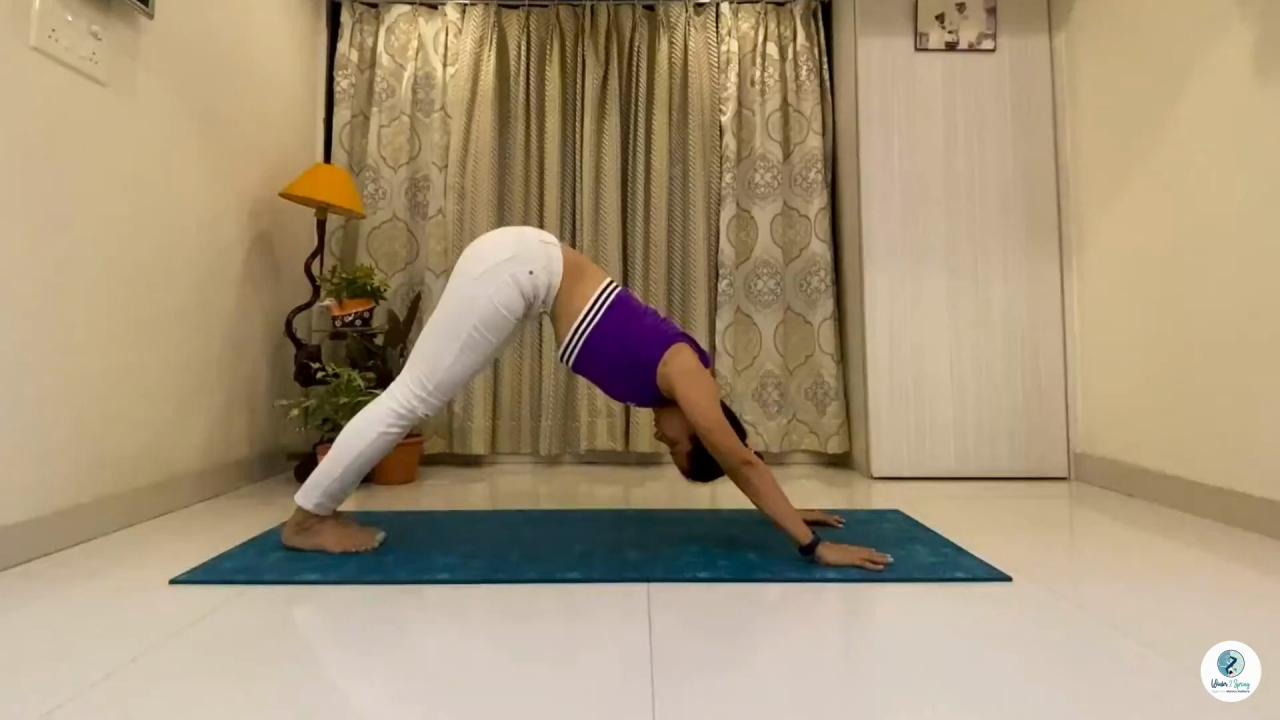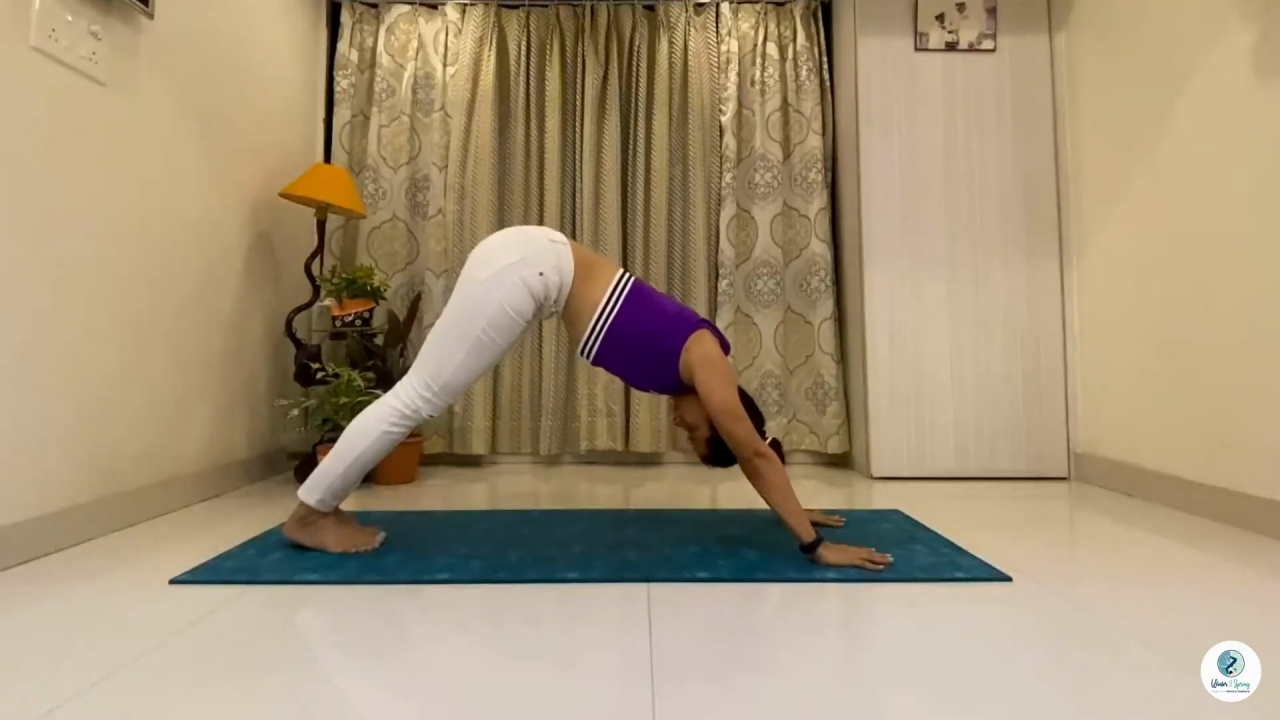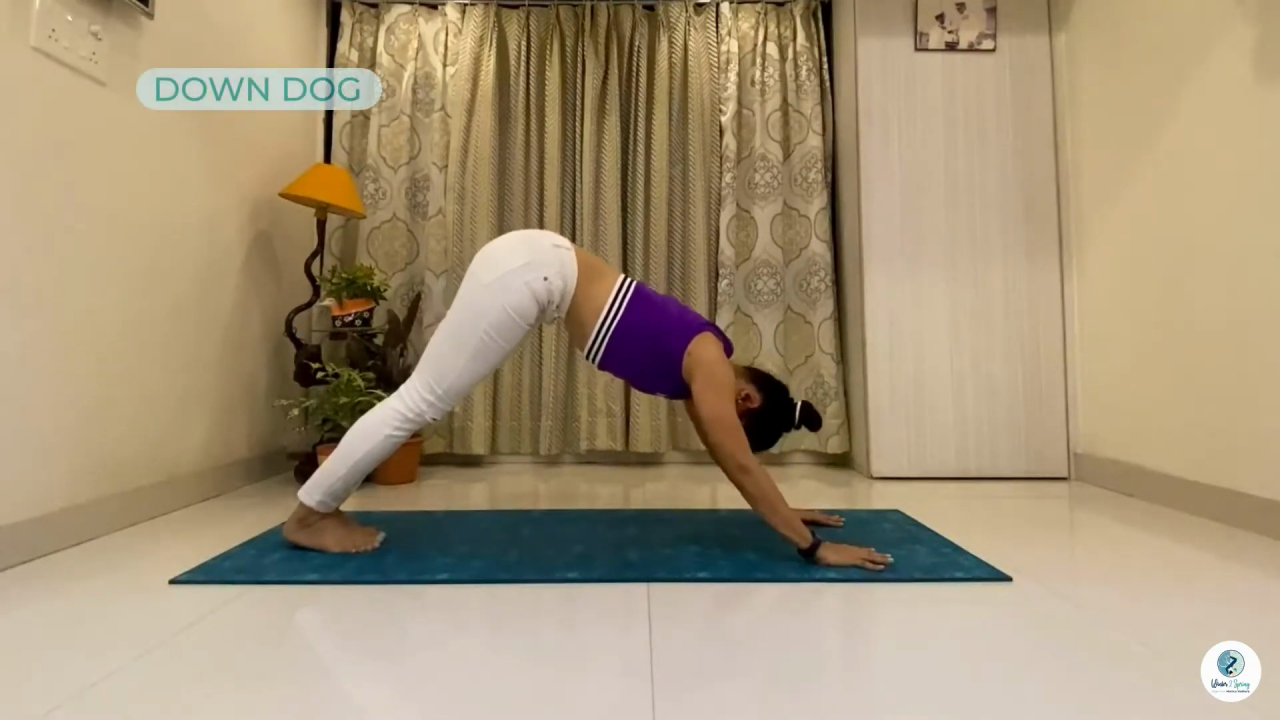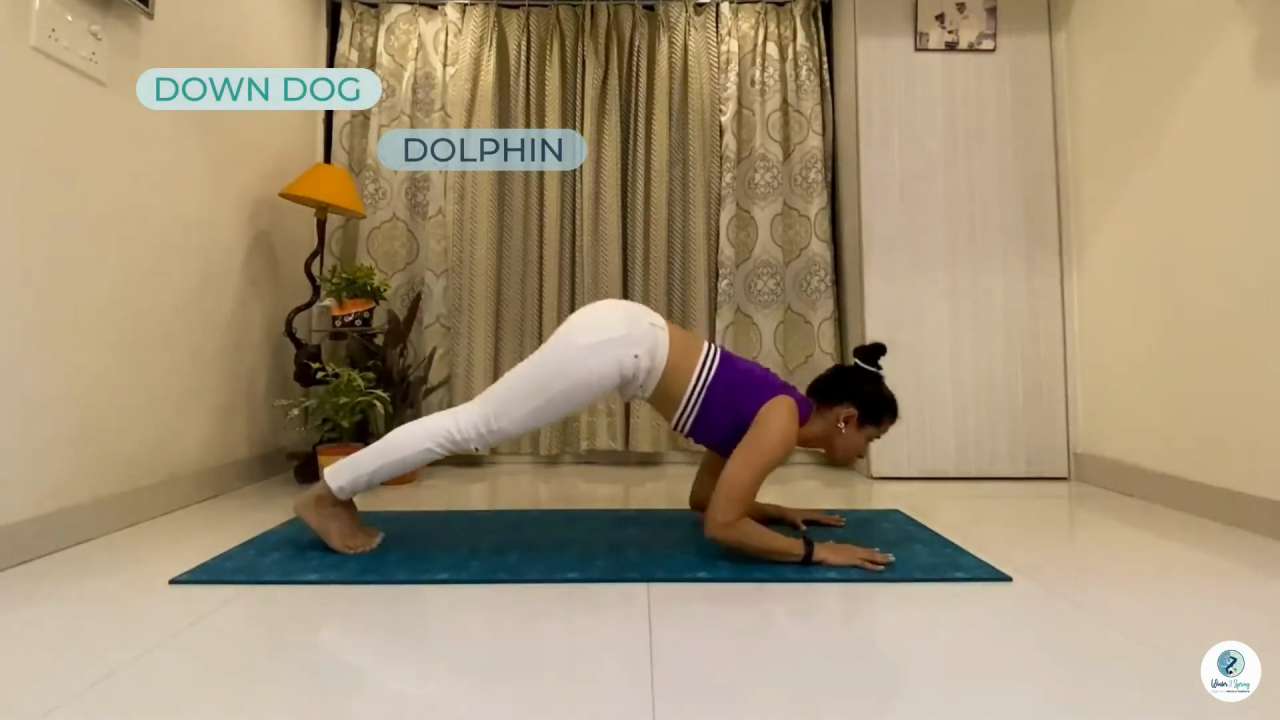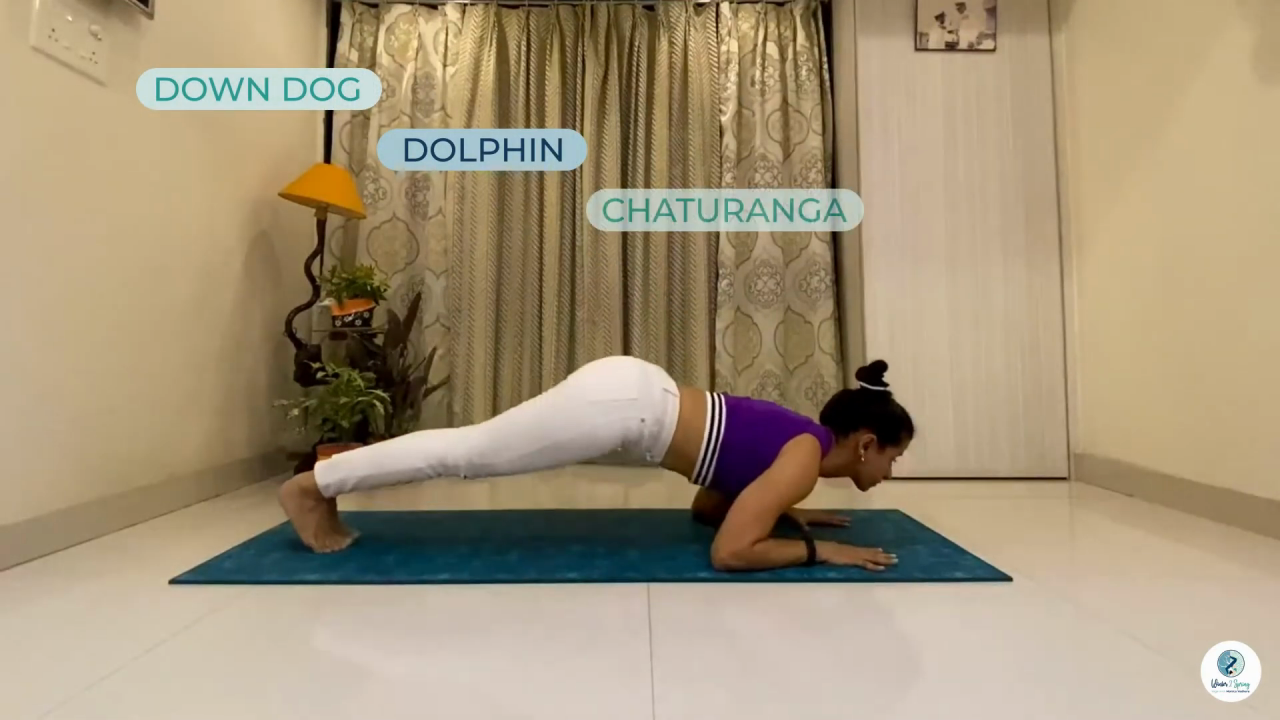
dt=1s
person 1, frame 1
left shoulder: (681, 373)
right shoulder: (684, 377)
left elbow: (739, 463)
right elbow: (739, 461)
left wrist: (786, 512)
right wrist: (813, 546)
left hip: (525, 264)
right hip: (521, 267)
left knee: (414, 398)
right knee: (414, 398)
left ankle: (323, 506)
right ankle: (307, 518)
person 1, frame 2
left shoulder: (694, 364)
right shoulder: (705, 363)
left elbow: (752, 453)
right elbow: (755, 452)
left wrist: (793, 512)
right wrist: (814, 544)
left hip: (532, 262)
right hip: (530, 267)
left knee: (419, 396)
right knee: (421, 397)
left ankle: (323, 504)
right ankle: (310, 513)
person 1, frame 3
left shoulder: (701, 363)
right shoulder: (709, 365)
left elbow: (731, 463)
right elbow: (740, 465)
left wrist: (786, 513)
right wrist: (812, 547)
left hip: (536, 264)
right hip: (531, 269)
left knee: (422, 400)
right knee: (424, 400)
left ankle: (322, 505)
right ankle: (310, 513)
person 1, frame 4
left shoulder: (766, 411)
right shoulder: (783, 421)
left elbow: (704, 497)
right elbow: (722, 525)
left wrist: (782, 514)
right wrist: (813, 551)
left hip: (623, 329)
right hip: (619, 342)
left knee: (474, 423)
right knee: (476, 426)
left ankle: (342, 491)
right ankle: (329, 494)
person 1, frame 5
left shoulder: (796, 438)
right shoulder: (807, 457)
left elbow: (709, 505)
right elbow: (731, 552)
left wrist: (786, 512)
right wrist: (819, 551)
left hip: (630, 388)
right hip: (625, 403)
left knee: (469, 451)
right knee: (468, 455)
left ankle: (327, 485)
right ankle: (314, 486)
